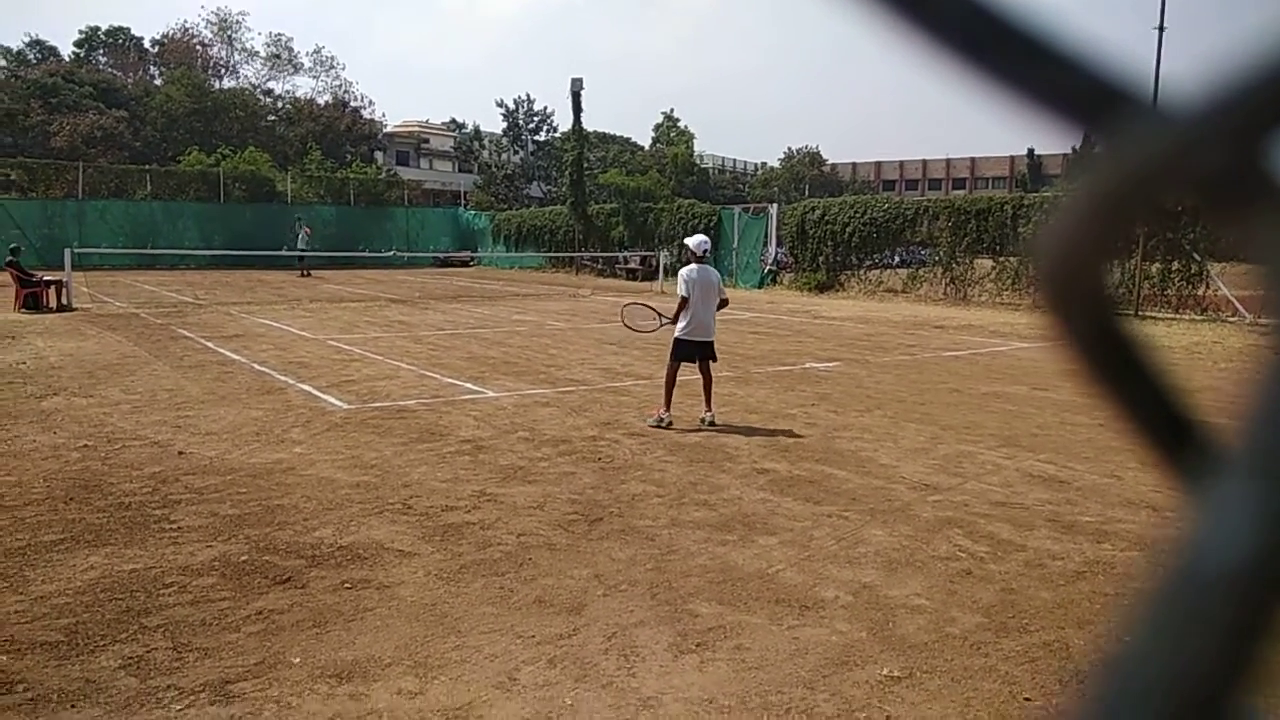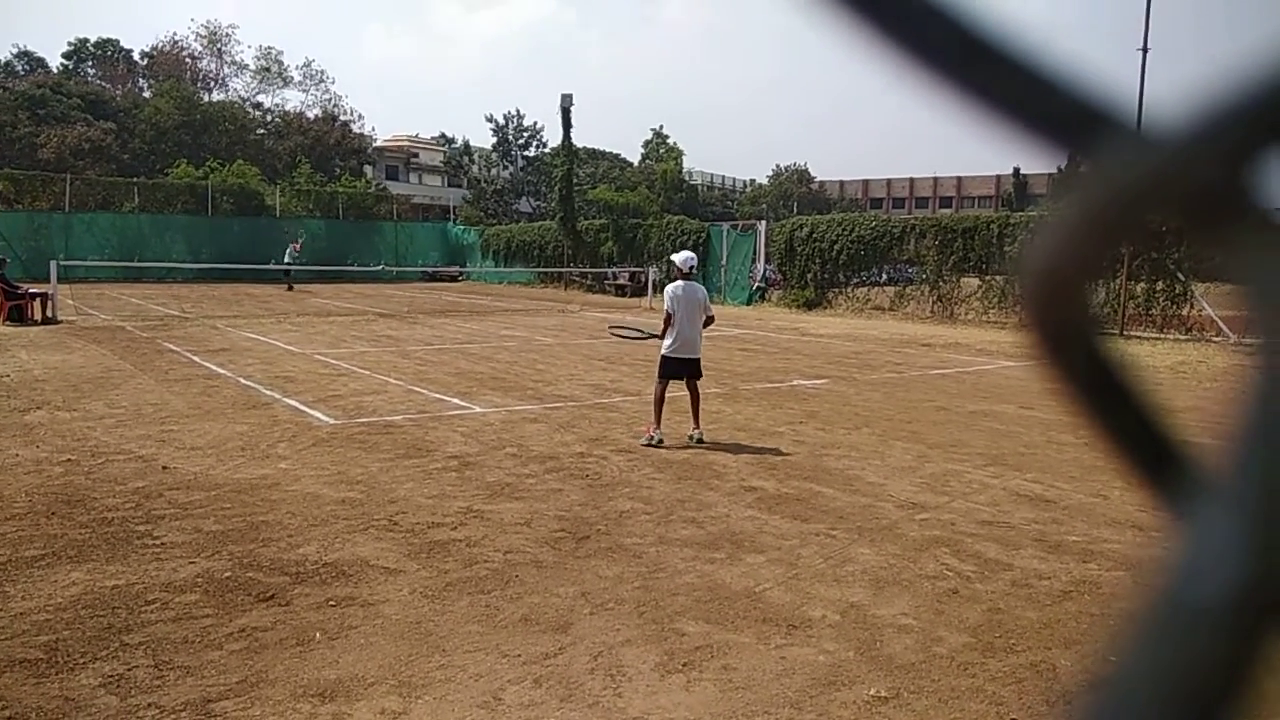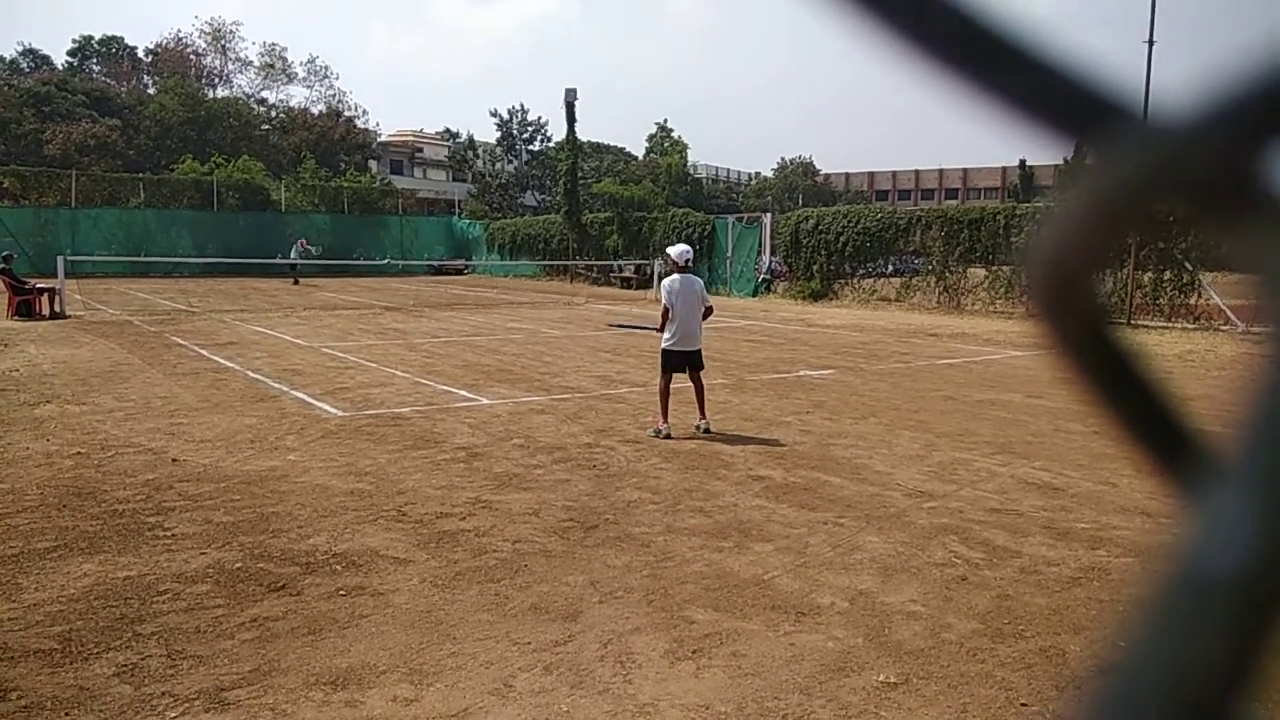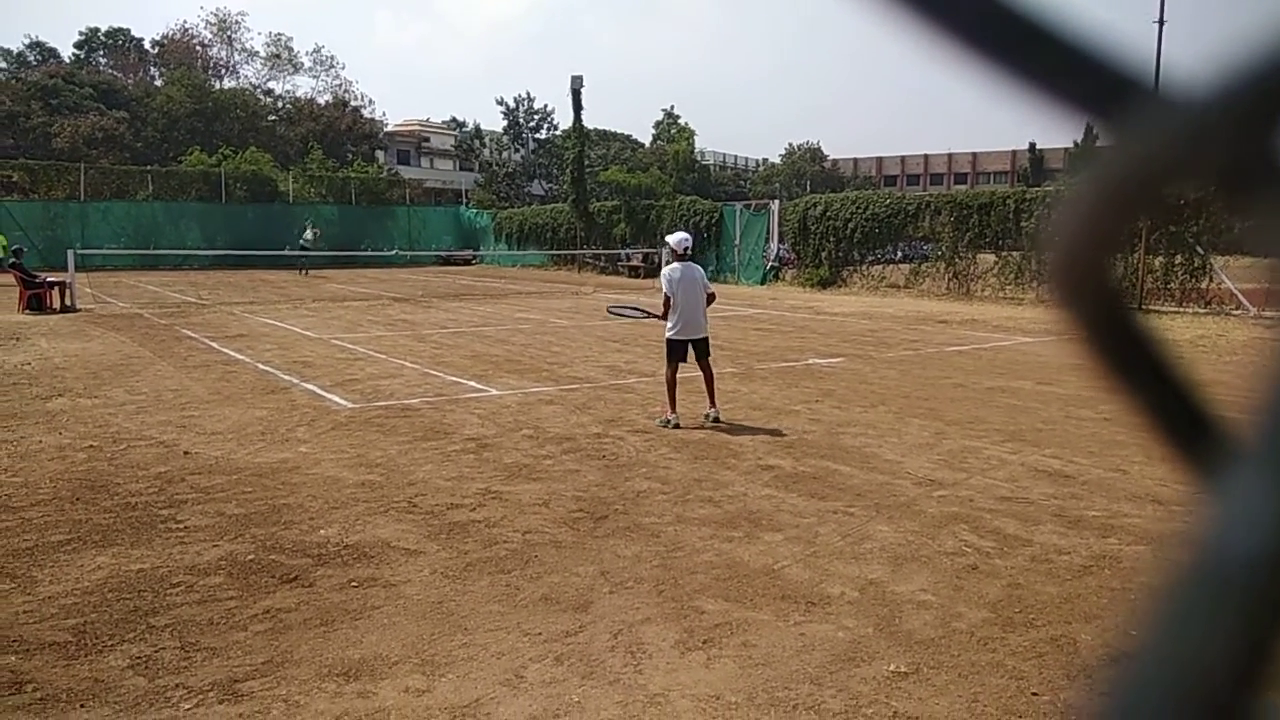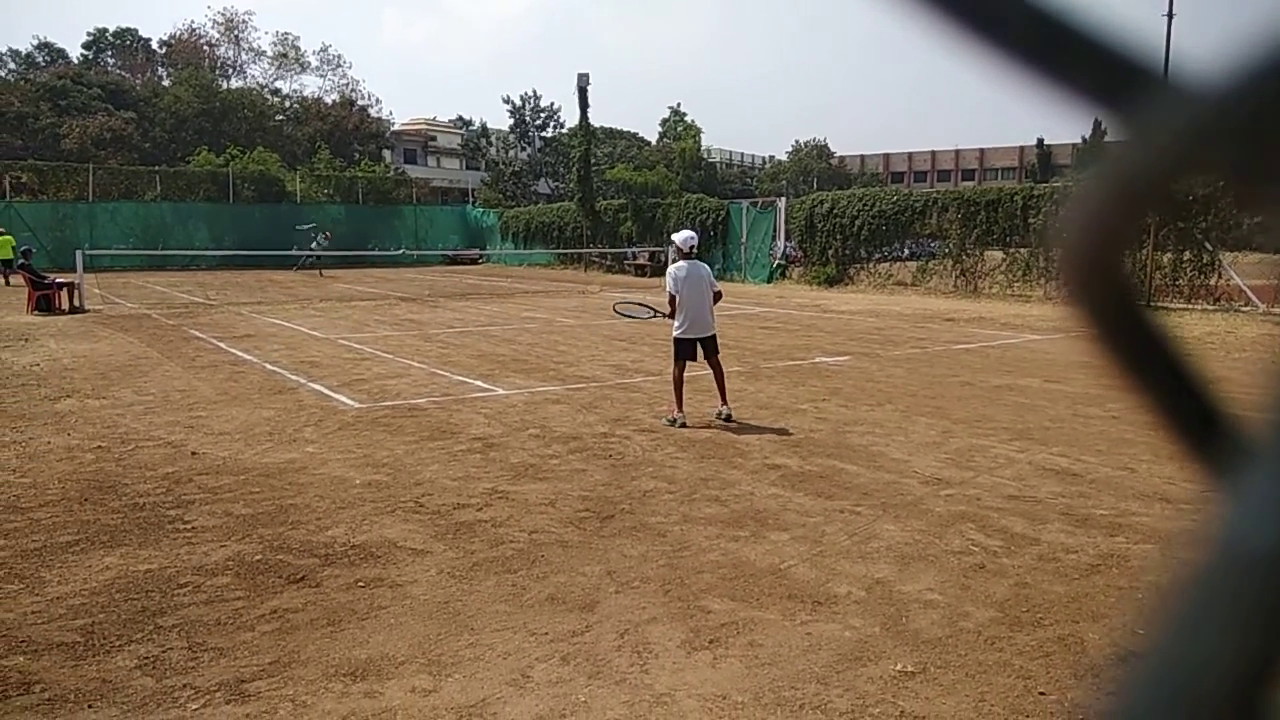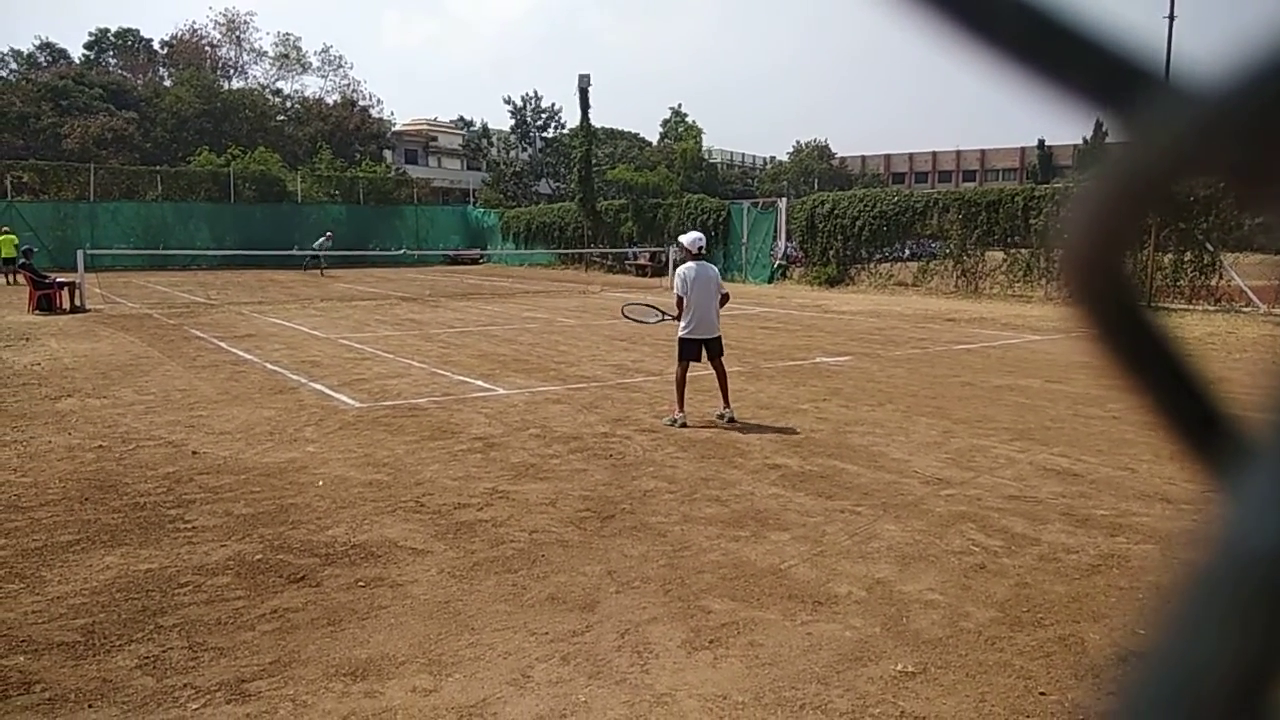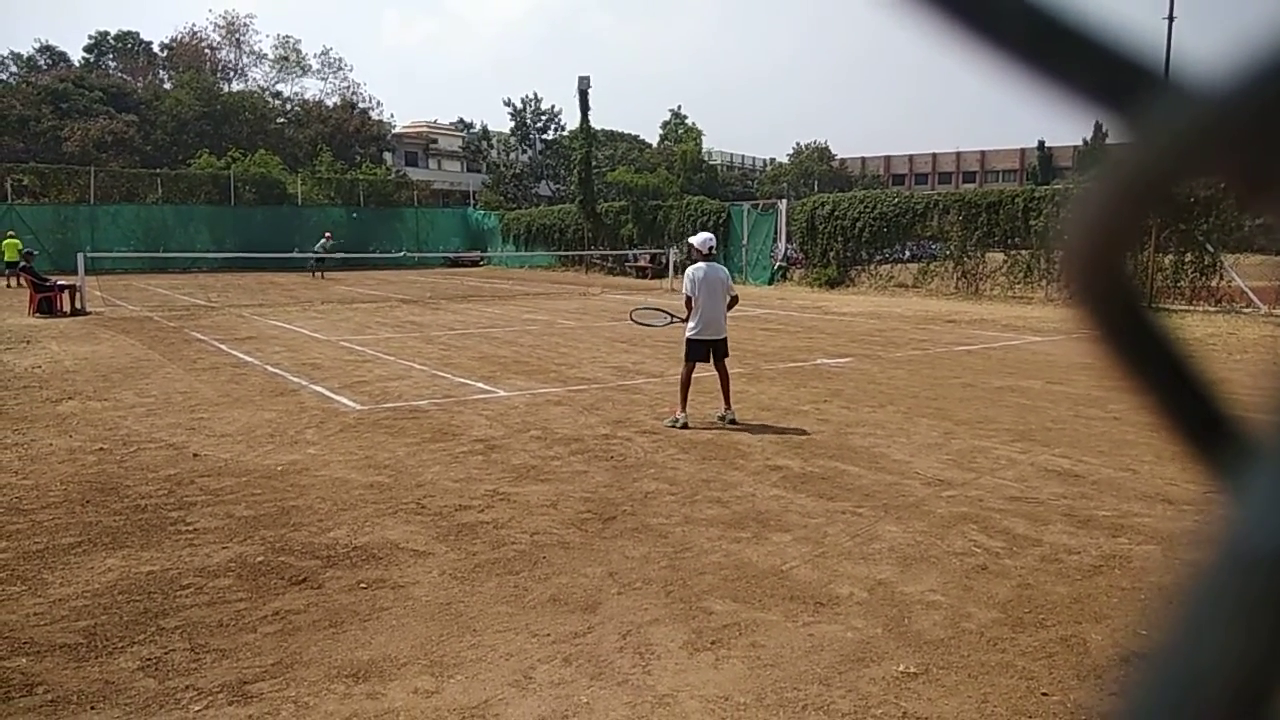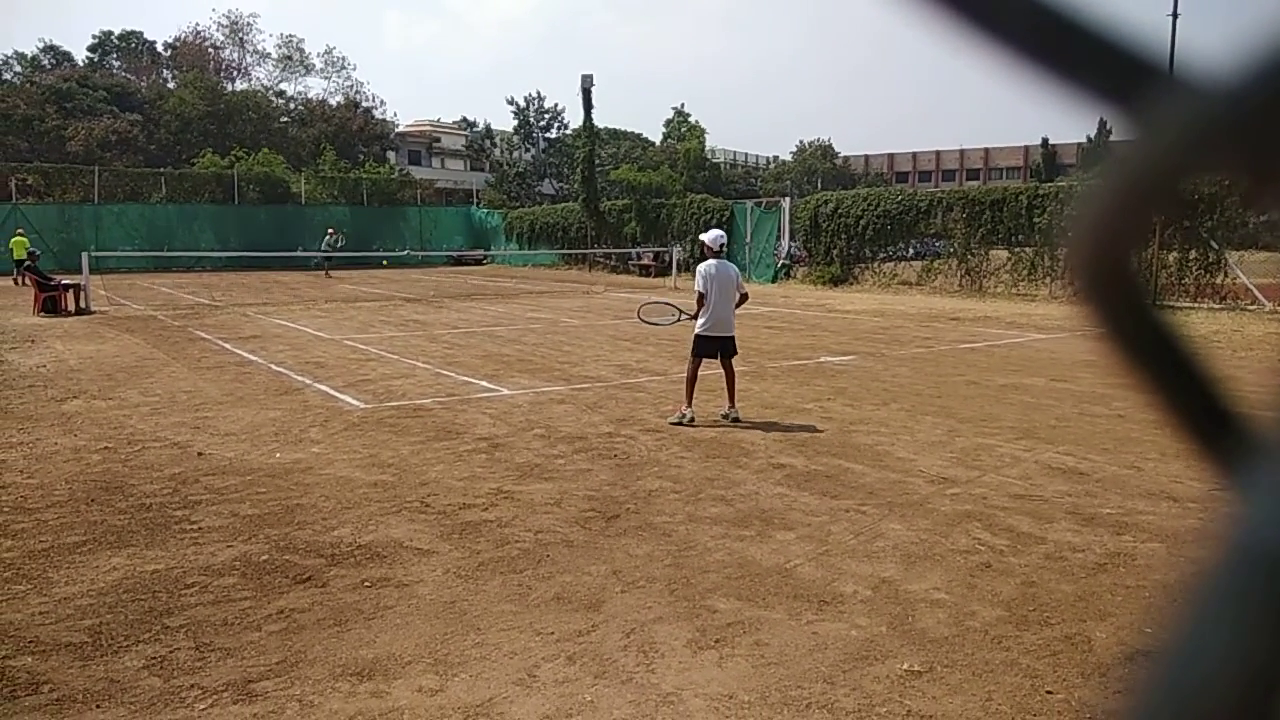
dt=0.2s
person 1, frame 1
left shoulder: (685, 272)
right shoulder: (714, 274)
left elbow: (683, 300)
right elbow: (724, 301)
left wrist: (675, 316)
left hip: (686, 329)
right hip: (707, 330)
left knee: (672, 367)
right knee: (705, 368)
left ankle: (665, 412)
right ankle: (708, 412)
person 1, frame 2
left shoulder: (671, 289)
right shoulder: (701, 290)
left elbow: (668, 317)
right elbow: (710, 318)
left wrist: (663, 332)
left hip: (673, 346)
right hip: (693, 347)
left knee: (661, 385)
right knee: (692, 385)
left ankle: (656, 430)
right ankle: (696, 429)
person 1, frame 3
left shoulder: (668, 283)
right shoulder: (698, 282)
left elbow: (666, 310)
right elbow: (709, 309)
left wrist: (662, 326)
left hip: (673, 339)
right hip: (694, 339)
left knee: (665, 378)
right knee: (696, 377)
left ankle: (664, 424)
right ankle: (703, 419)
person 1, frame 4
left shoulder: (668, 271)
right shoulder: (698, 270)
left elbow: (667, 299)
right elbow: (711, 296)
left wrist: (665, 313)
left hip: (677, 327)
right hip: (699, 326)
left knee: (672, 368)
right knee: (704, 364)
left ankle: (672, 414)
right ankle: (713, 408)
person 1, frame 5
left shoulder: (674, 270)
right shoulder: (704, 268)
left elbow: (672, 298)
right elbow: (718, 294)
left wrist: (672, 312)
left hip: (684, 326)
right hip: (707, 325)
left knee: (679, 366)
right knee: (714, 362)
left ankle: (678, 413)
right ankle: (724, 406)
person 1, frame 6
left shoulder: (682, 270)
right shoulder: (712, 270)
left elbow: (679, 300)
right elbow: (725, 296)
left wrist: (680, 314)
left hip: (690, 327)
right hip: (711, 326)
left knee: (682, 367)
right knee: (717, 364)
left ankle: (679, 413)
right ankle: (726, 409)
person 1, frame 7
left shoulder: (692, 271)
right shoulder: (723, 271)
left elbow: (688, 301)
right elbow: (734, 298)
left wrist: (690, 315)
left hip: (698, 328)
right hip: (719, 328)
left knee: (688, 367)
right knee: (720, 365)
left ankle: (681, 414)
right ankle: (728, 410)
person 1, frame 8
left shoulder: (703, 268)
right shoulder: (733, 268)
left elbow: (700, 296)
right elbow: (744, 296)
left wrist: (698, 312)
left hip: (707, 325)
right hip: (727, 325)
left knee: (694, 363)
right knee: (727, 363)
left ankle: (687, 409)
right ankle: (731, 409)
